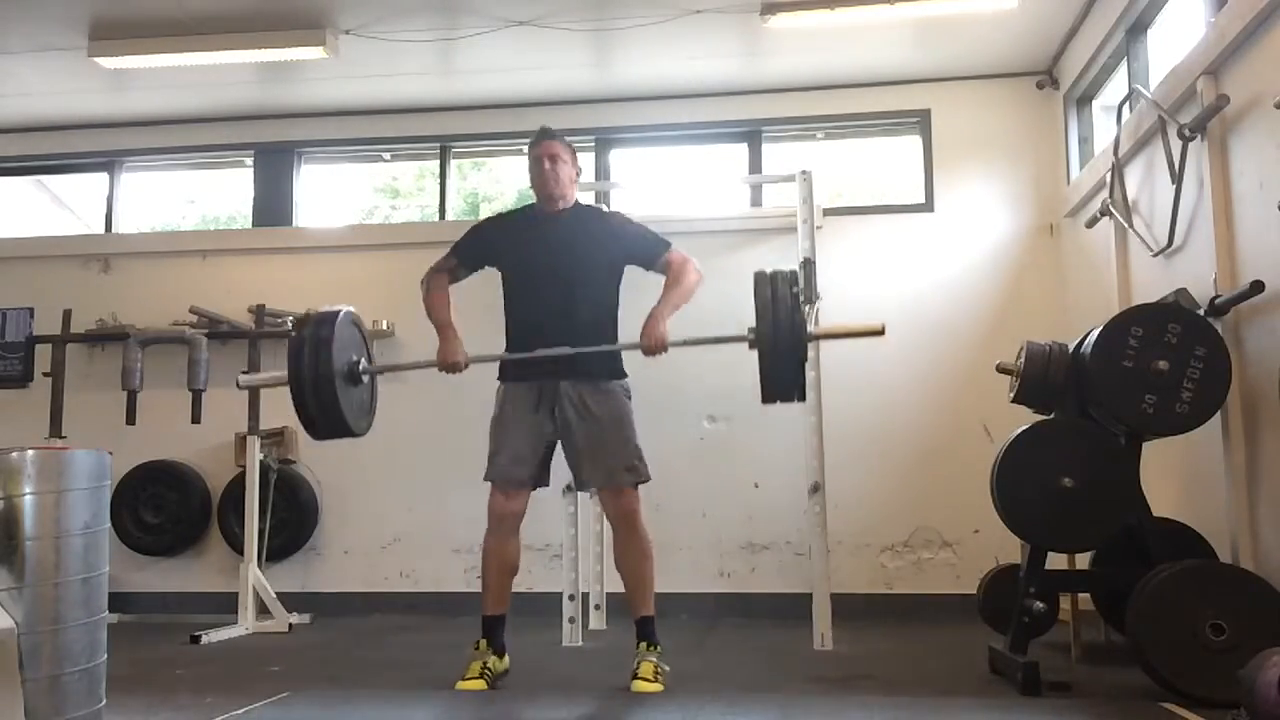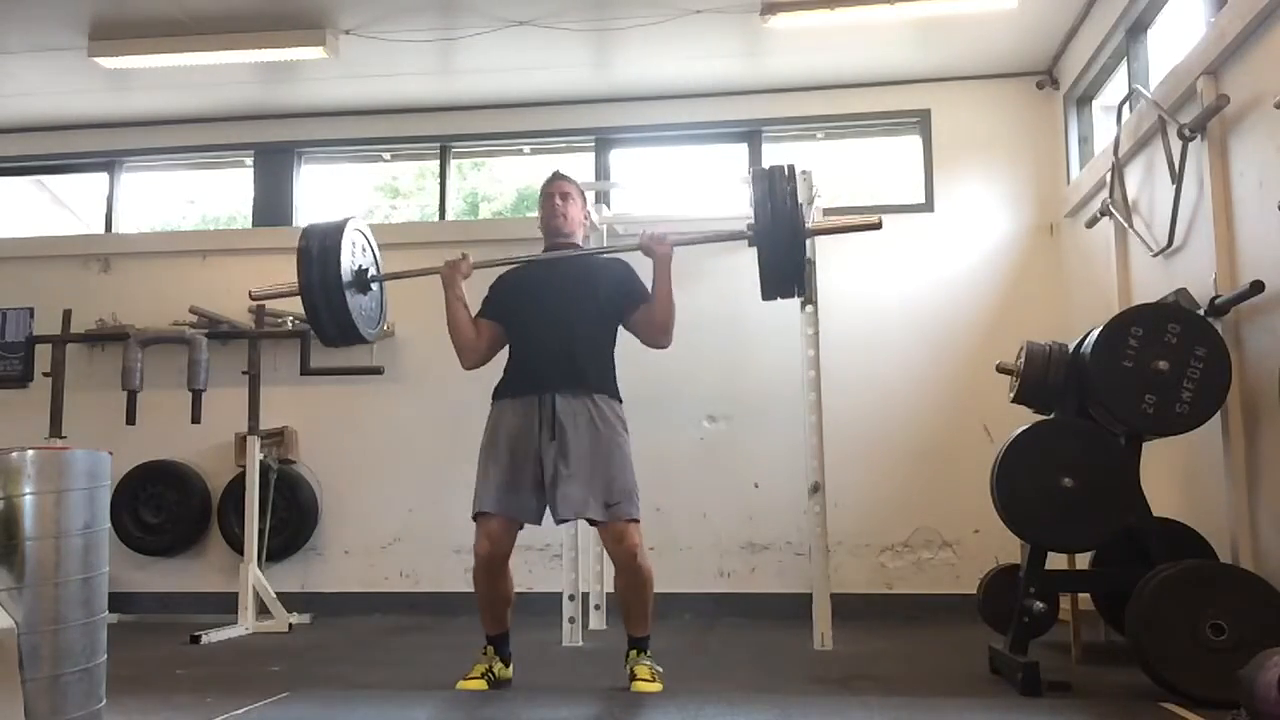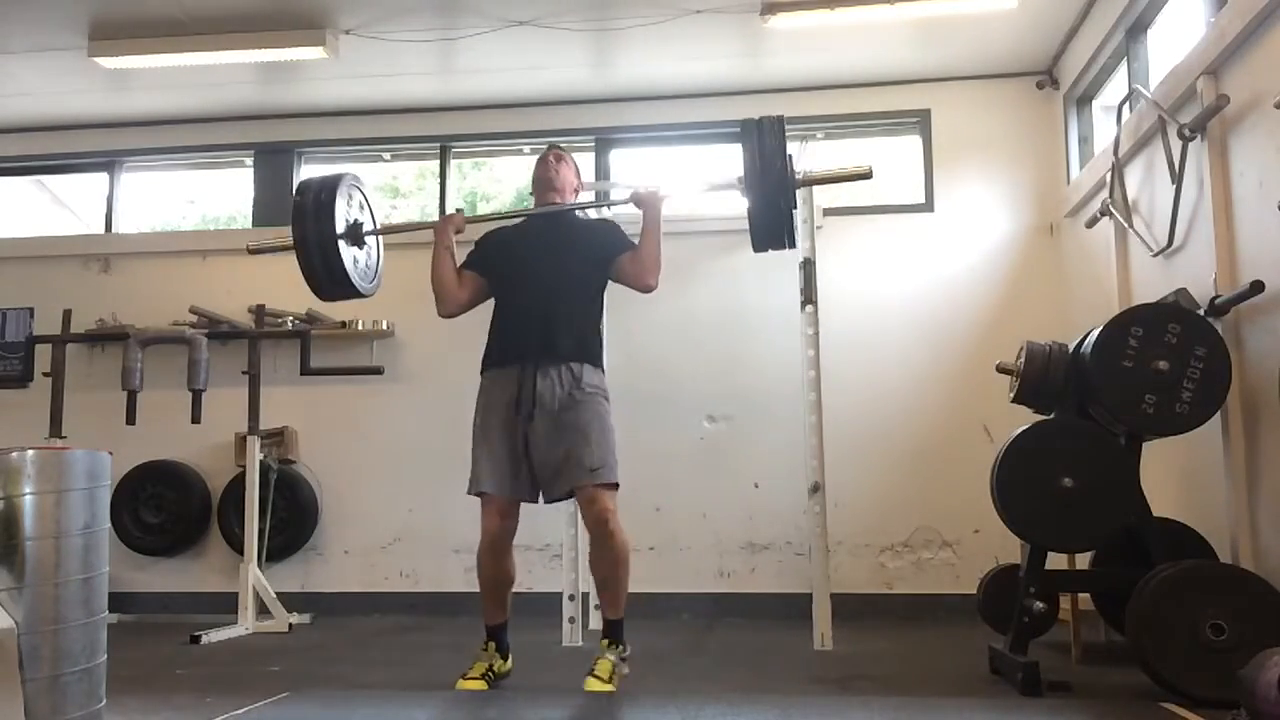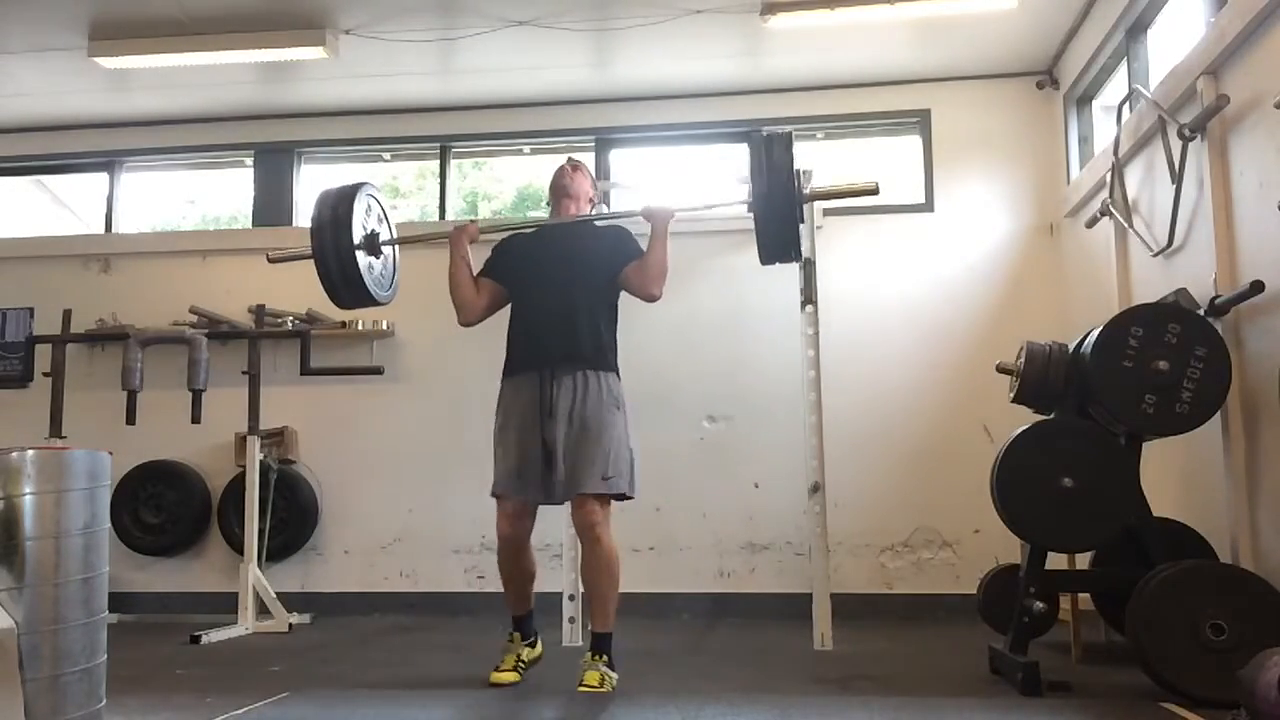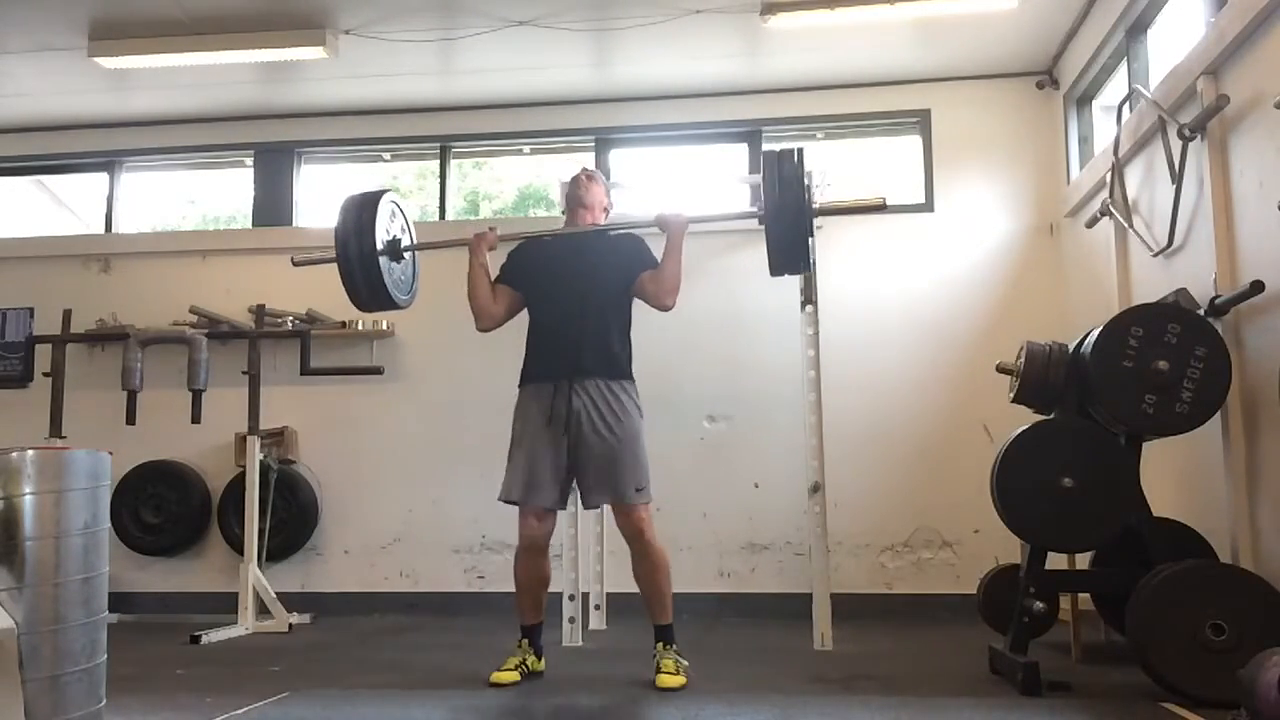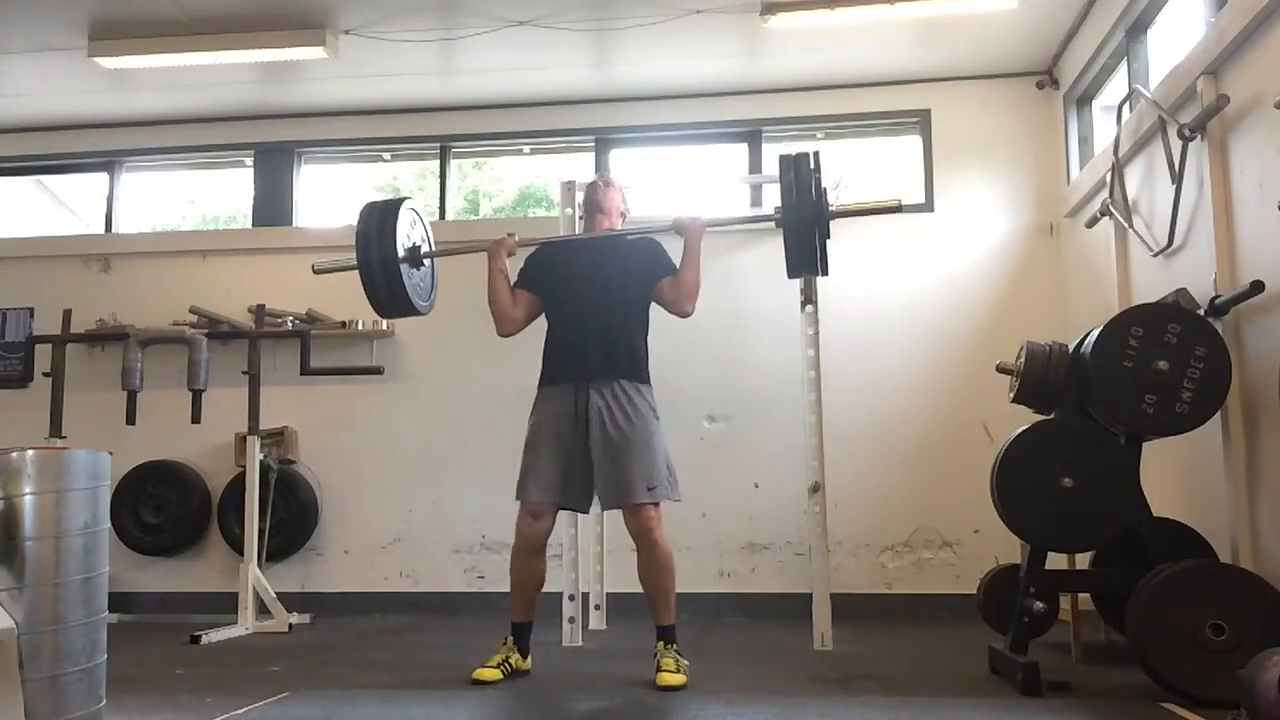
dt=0.5s
person 1, frame 1
left shoulder: (610, 228)
right shoulder: (500, 229)
left elbow: (686, 268)
right elbow: (436, 277)
left wrist: (660, 316)
right wrist: (447, 334)
left hip: (597, 381)
right hip: (524, 383)
left knee: (625, 509)
right knee: (504, 510)
left ankle: (648, 646)
right ankle: (491, 646)
person 1, frame 2
left shoulder: (613, 272)
right shoulder: (511, 281)
left elbow: (659, 335)
right elbow: (472, 353)
left wrist: (662, 265)
right wrist: (453, 289)
left hip: (590, 407)
right hip: (516, 411)
left knee: (626, 545)
right knee: (489, 546)
left ankle: (640, 654)
right ankle: (497, 654)
person 1, frame 3
left shoulder: (598, 232)
right shoulder: (499, 240)
left elbow: (646, 277)
right elbow: (450, 302)
left wrist: (651, 214)
right wrist: (444, 239)
left hip: (573, 379)
right hip: (505, 383)
left knee: (601, 511)
right knee: (496, 524)
left ankle: (613, 643)
right ankle: (496, 648)
person 1, frame 4
left shoulder: (611, 239)
right shoulder: (514, 247)
left elbow: (650, 287)
right elbow: (469, 310)
left wrist: (660, 227)
right wrist: (460, 249)
left hip: (588, 383)
right hip: (524, 386)
left knee: (592, 518)
right knee: (512, 525)
left ankle: (601, 655)
right ankle: (523, 639)
person 1, frame 5
left shoulder: (625, 246)
right shoulder: (530, 253)
left elbow: (664, 296)
right elbow: (487, 315)
left wrist: (675, 234)
right wrist: (478, 255)
left hip: (608, 391)
right hip: (542, 396)
left knee: (637, 524)
right knee: (533, 531)
left ankle: (667, 648)
right ankle: (530, 647)
person 1, frame 6
left shoulder: (644, 251)
right shoulder: (548, 257)
left elbow: (683, 302)
right elbow: (508, 320)
left wrist: (692, 239)
right wrist: (497, 260)
left hip: (623, 393)
right hip: (559, 395)
left knee: (646, 523)
right knee: (532, 525)
left ankle: (668, 649)
right ankle: (517, 646)
